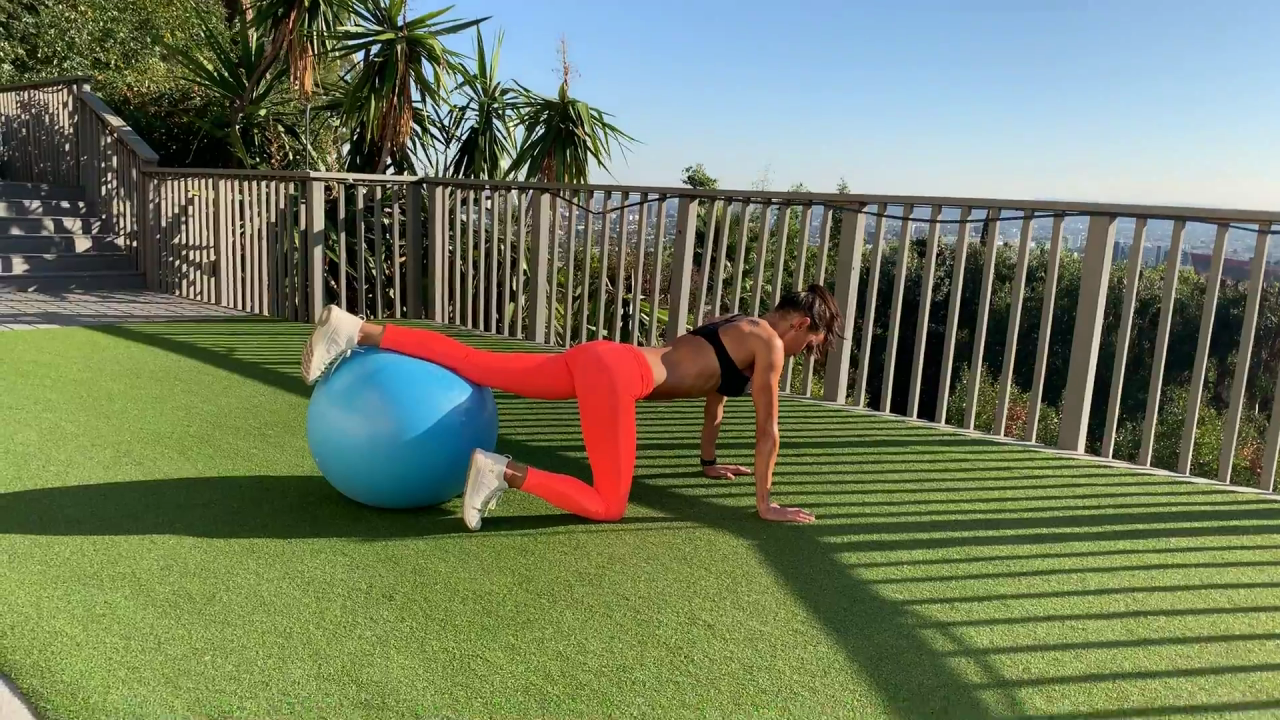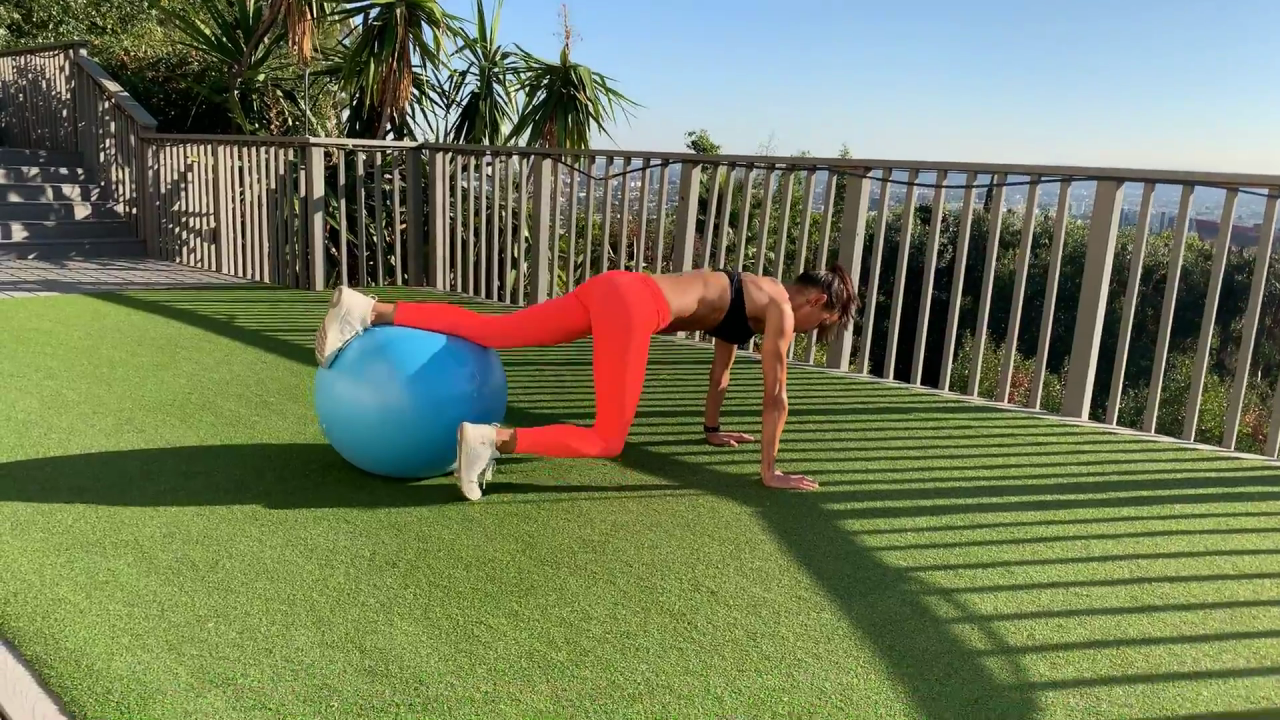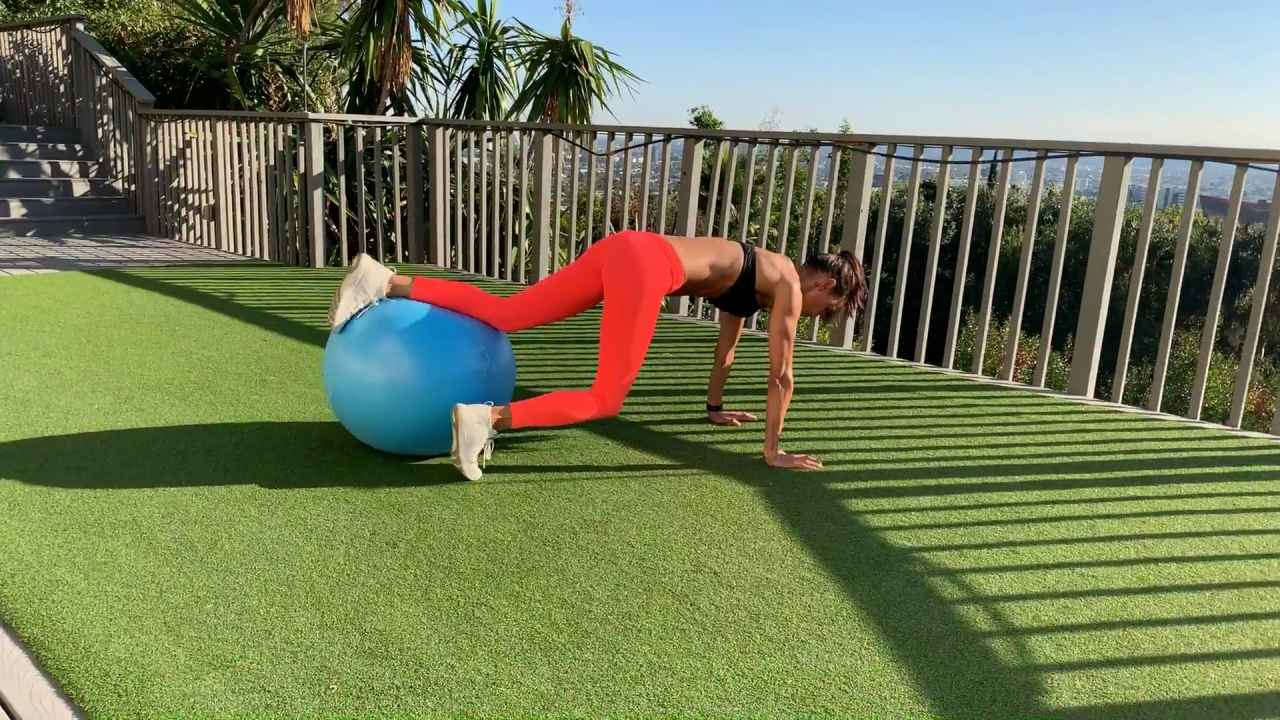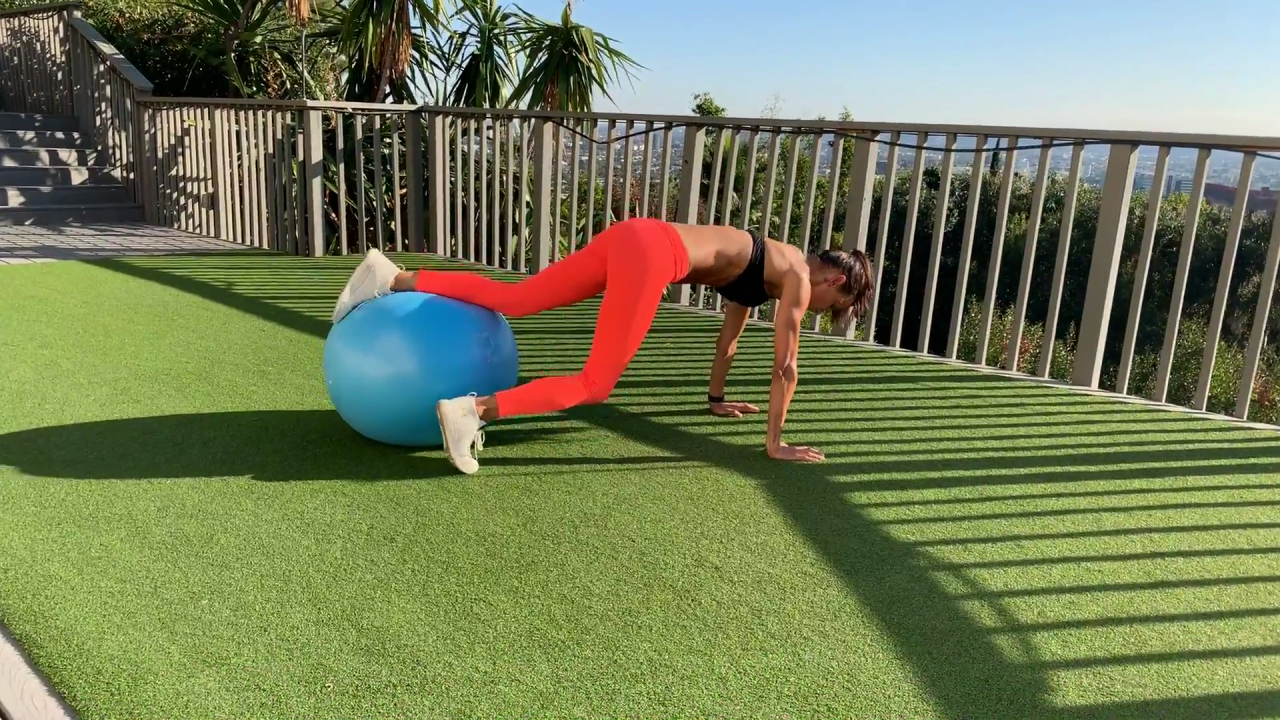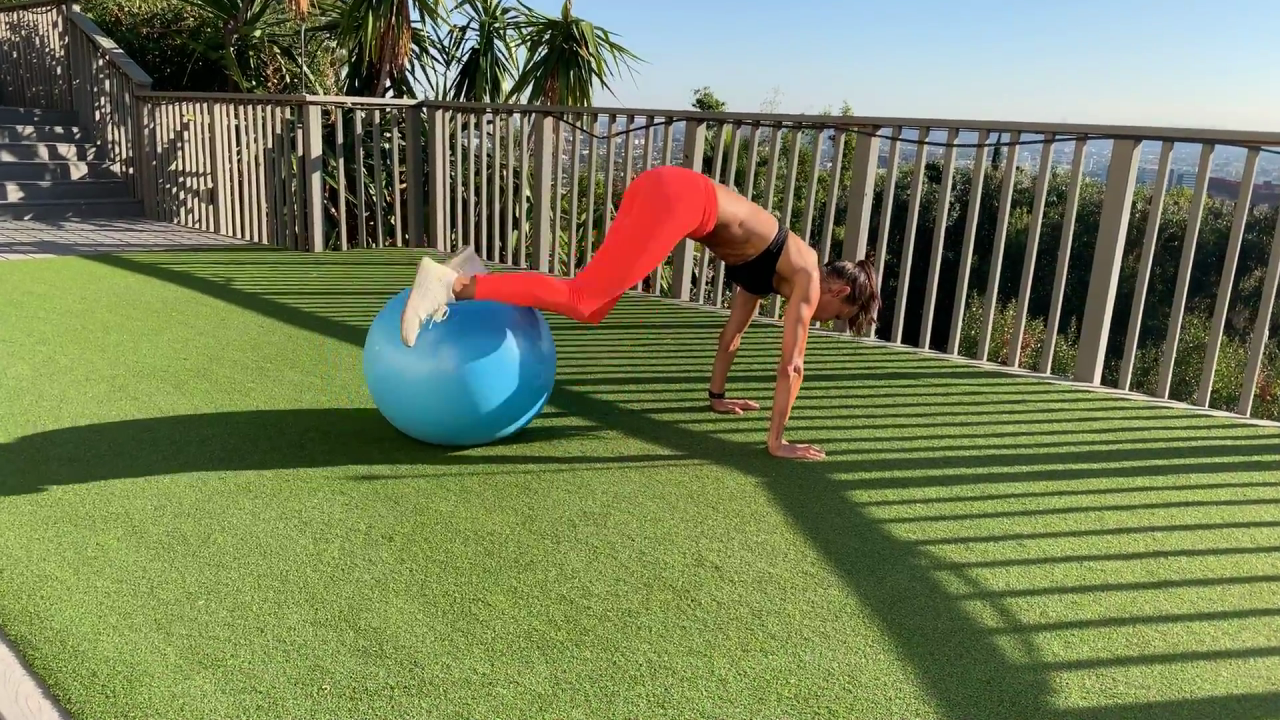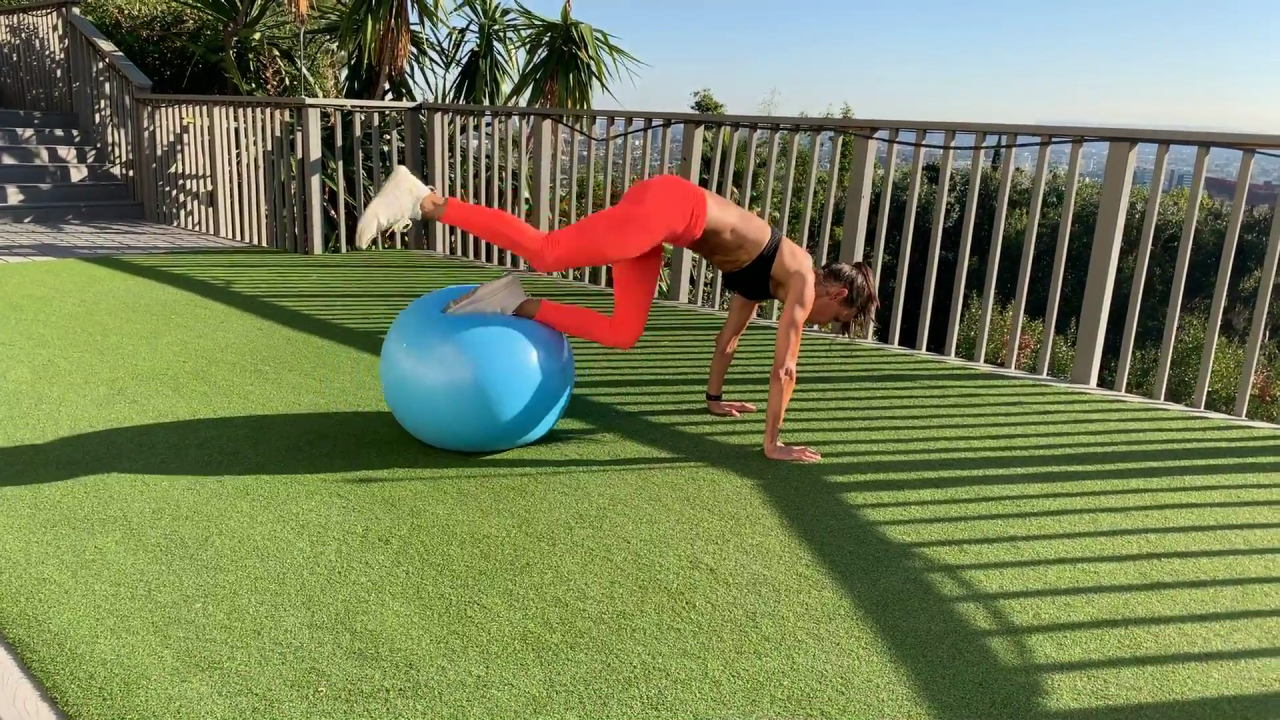
dt=0.4s
person 1, frame 1
left shoulder: (738, 329)
right shoulder: (769, 342)
left elbow: (714, 397)
right elbow: (767, 429)
left wrist: (709, 462)
right wrist: (765, 503)
left hip: (596, 359)
right hip: (616, 377)
left knee: (472, 364)
right knee: (609, 508)
left ankle: (353, 329)
right ankle: (504, 473)
person 1, frame 2
left shoulder: (750, 296)
right shoulder: (779, 305)
left elbow: (721, 366)
right elbow: (775, 396)
left wrist: (712, 429)
right wrist: (769, 470)
left hip: (609, 291)
right hip: (633, 305)
left knee: (486, 329)
right knee: (607, 441)
left ankle: (365, 310)
right ankle: (494, 438)
person 1, frame 3
left shoulder: (754, 278)
right shoulder: (788, 284)
left elbow: (726, 343)
right elbow: (781, 375)
left wrist: (715, 408)
right wrist: (773, 450)
left hip: (621, 250)
right hip: (643, 264)
left knee: (502, 312)
right knee: (605, 400)
left ankle: (381, 282)
right ankle: (487, 418)
person 1, frame 4
left shoulder: (762, 270)
right shoulder: (798, 275)
left elbow: (730, 333)
right elbow: (785, 367)
left wrist: (716, 398)
right wrist: (775, 443)
left hip: (629, 238)
right hip: (649, 253)
left knee: (509, 299)
right knee: (595, 385)
left ankle: (388, 276)
right ankle: (473, 410)
person 1, frame 5
left shoulder: (772, 271)
right shoulder: (809, 277)
left elbow: (732, 329)
right elbow: (791, 364)
left wrist: (717, 396)
right wrist: (777, 440)
left hip: (657, 186)
right hip: (676, 197)
left knee: (589, 305)
right knee: (580, 300)
left ankle: (472, 277)
right ankle: (452, 285)
person 1, frame 6
left shoulder: (767, 277)
right shoulder: (804, 280)
left elbow: (729, 334)
right elbow: (784, 368)
left wrist: (714, 398)
right wrist: (773, 442)
left hip: (657, 208)
right hip: (666, 203)
left knee: (623, 334)
right knee: (543, 253)
left ankle: (518, 306)
right ankle: (419, 196)
